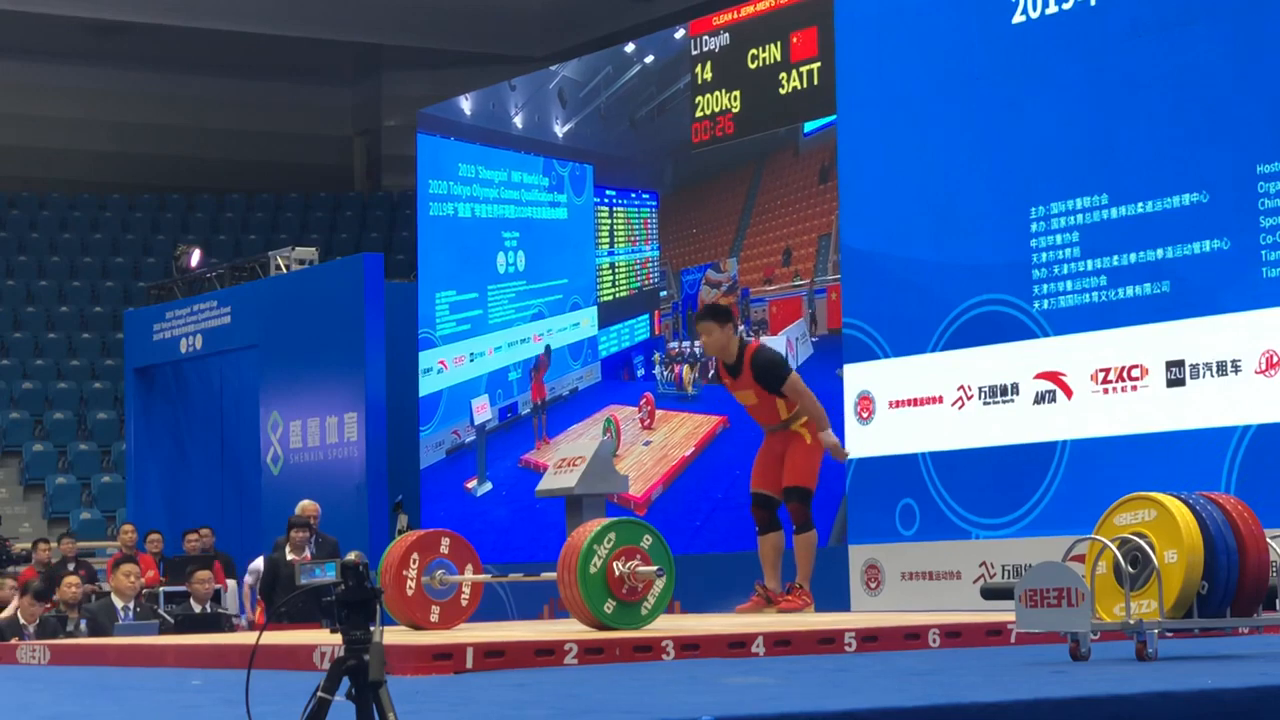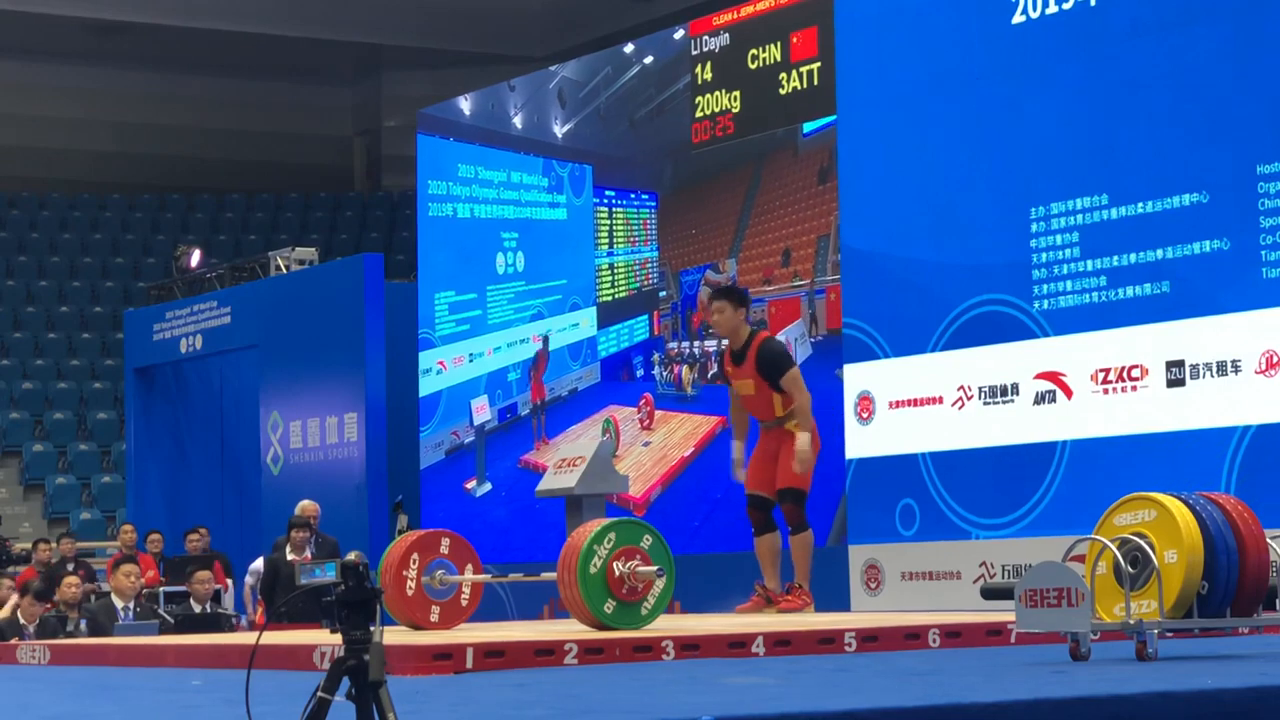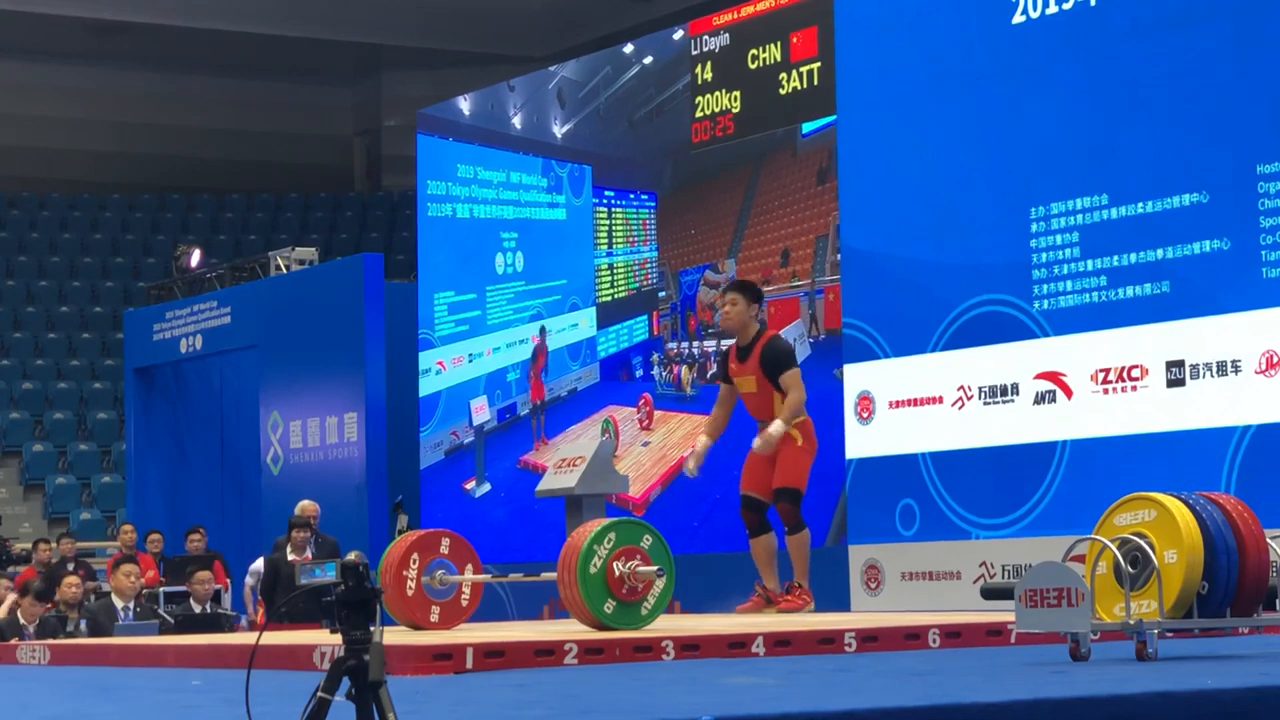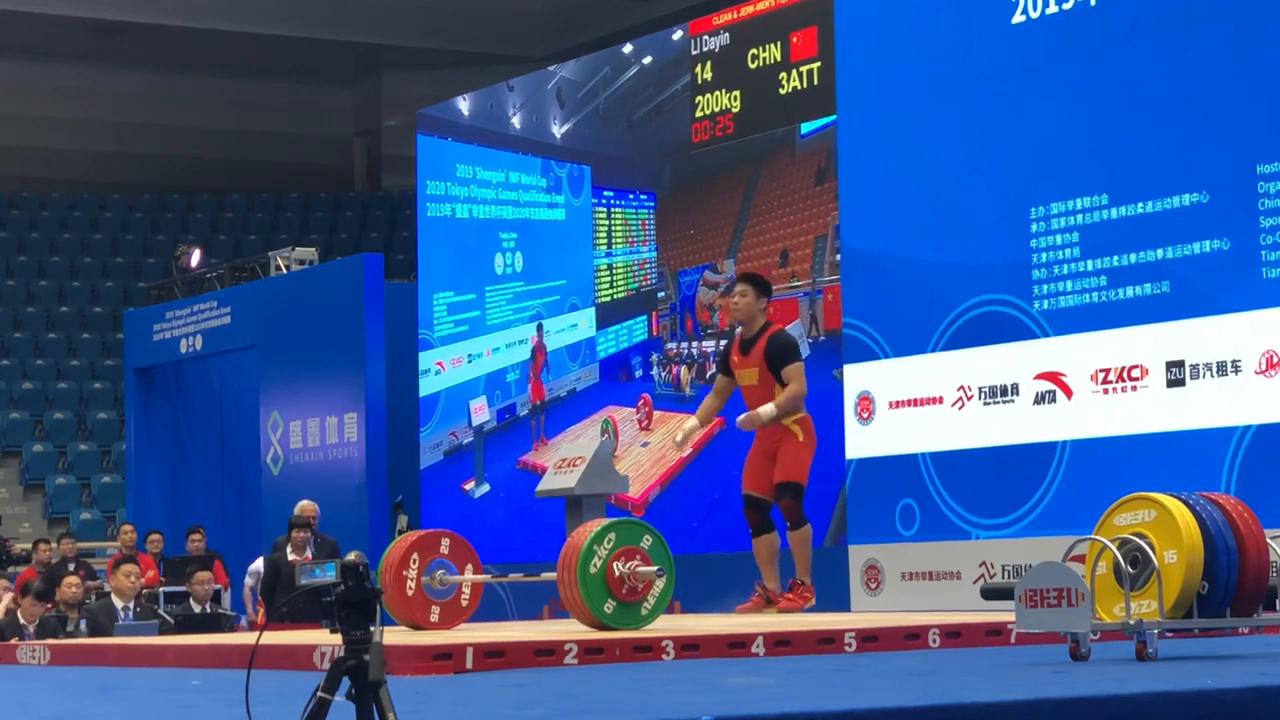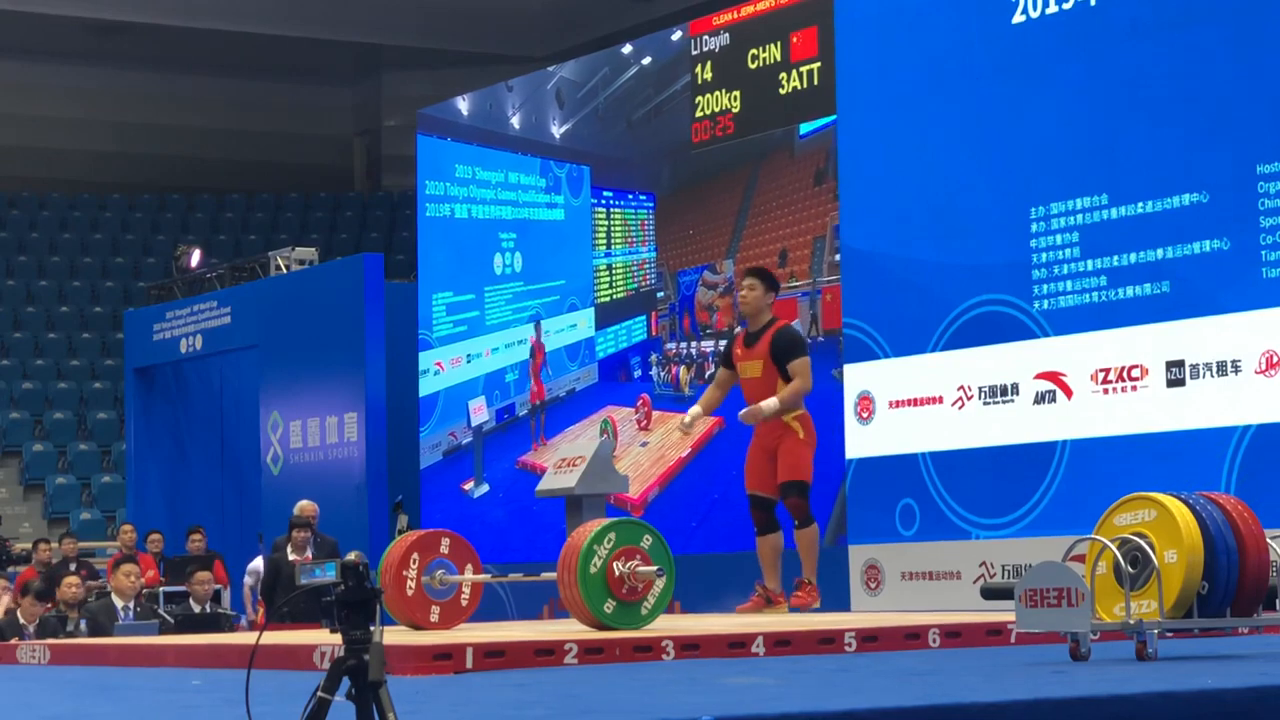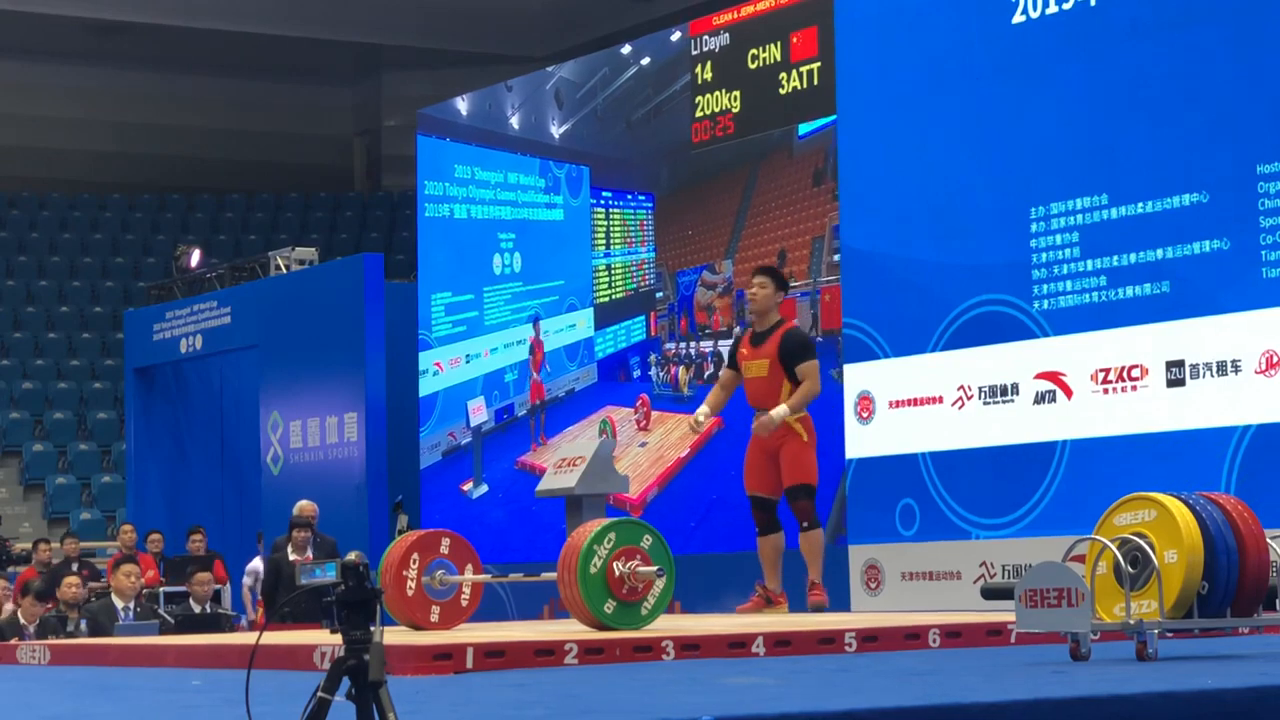
dt=0.1s
person 1, frame 1
left shoulder: (762, 359)
right shoulder: (721, 368)
left elbow: (804, 397)
left wrist: (826, 435)
left hip: (802, 433)
right hip: (774, 436)
left knee: (796, 505)
right knee: (761, 508)
left ankle: (803, 590)
right ankle: (772, 590)
person 1, frame 2
left shoulder: (770, 349)
right shoulder: (727, 357)
left elbow: (799, 394)
right elbow: (737, 407)
left wrist: (801, 439)
right wrist: (738, 452)
left hip: (794, 433)
right hip: (769, 435)
left knee: (791, 506)
right knee: (757, 509)
left ankle: (801, 589)
right ankle: (772, 591)
person 1, frame 3
left shoulder: (775, 347)
right shoulder: (730, 356)
left elbow: (797, 394)
right elbow: (723, 405)
left wrist: (777, 430)
right wrist: (703, 444)
left hip: (793, 433)
right hip: (765, 435)
left knee: (787, 506)
right knee: (751, 511)
left ankle: (801, 589)
right ankle: (771, 591)
person 1, frame 4
left shoulder: (779, 341)
right shoulder: (732, 349)
left elbow: (798, 387)
right elbow: (718, 394)
left wrist: (766, 412)
right wrist: (692, 425)
left hip: (793, 430)
right hip: (764, 434)
left knee: (789, 503)
right knee: (754, 511)
left ankle: (803, 586)
right ankle: (771, 591)
person 1, frame 5
left shoulder: (785, 336)
right shoulder: (736, 344)
left elbow: (804, 382)
right elbow: (719, 386)
left wrist: (769, 406)
right wrist: (694, 413)
left hip: (793, 427)
right hip: (762, 431)
left knee: (796, 502)
right knee: (759, 510)
left ankle: (809, 584)
right ankle: (772, 592)
person 1, frame 6
left shoulder: (794, 337)
right shoulder: (741, 343)
left elbow: (811, 384)
right elbow: (724, 386)
left wrist: (780, 414)
right wrist: (702, 412)
left hip: (793, 428)
right hip: (760, 432)
left knee: (802, 505)
right knee: (762, 512)
left ankle: (815, 585)
right ankle: (772, 593)
